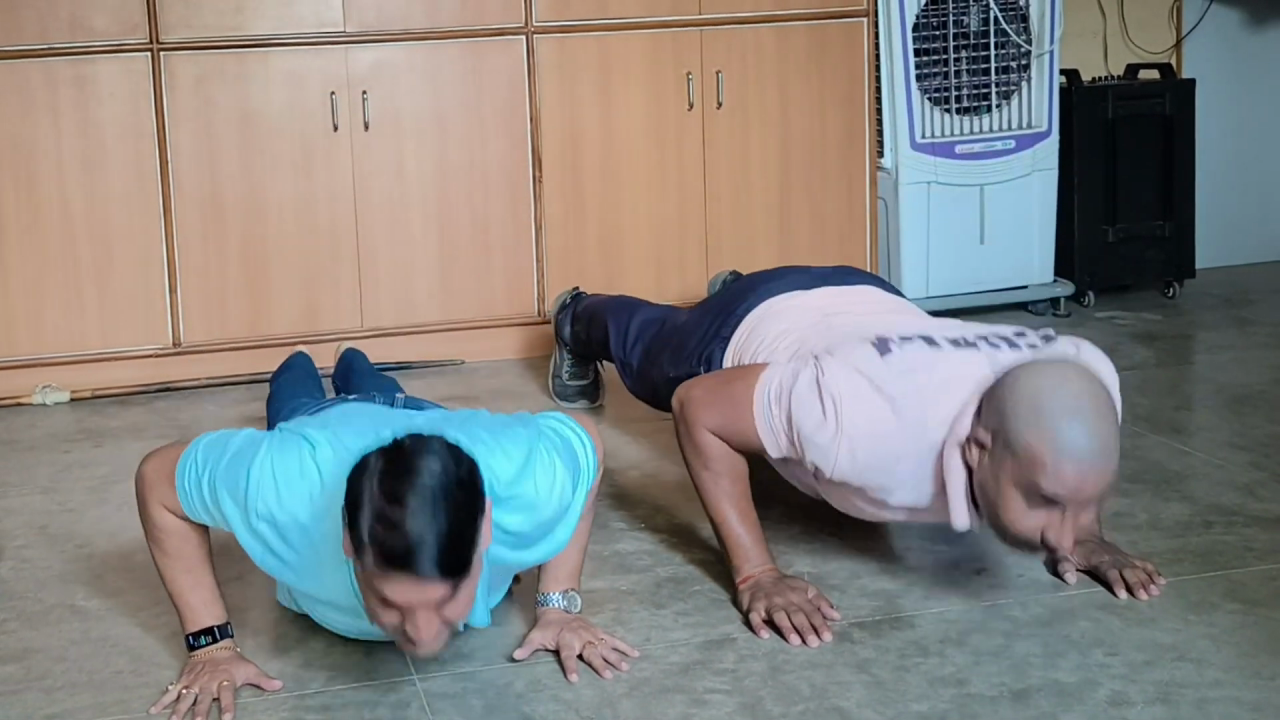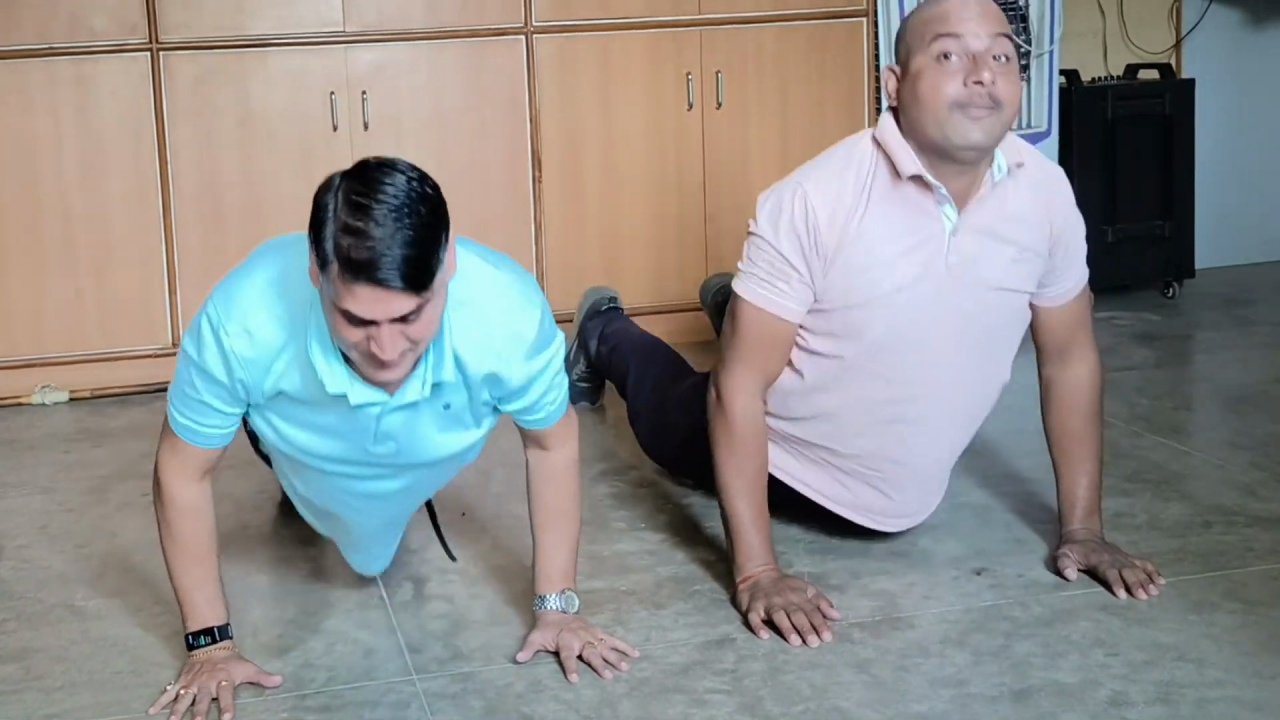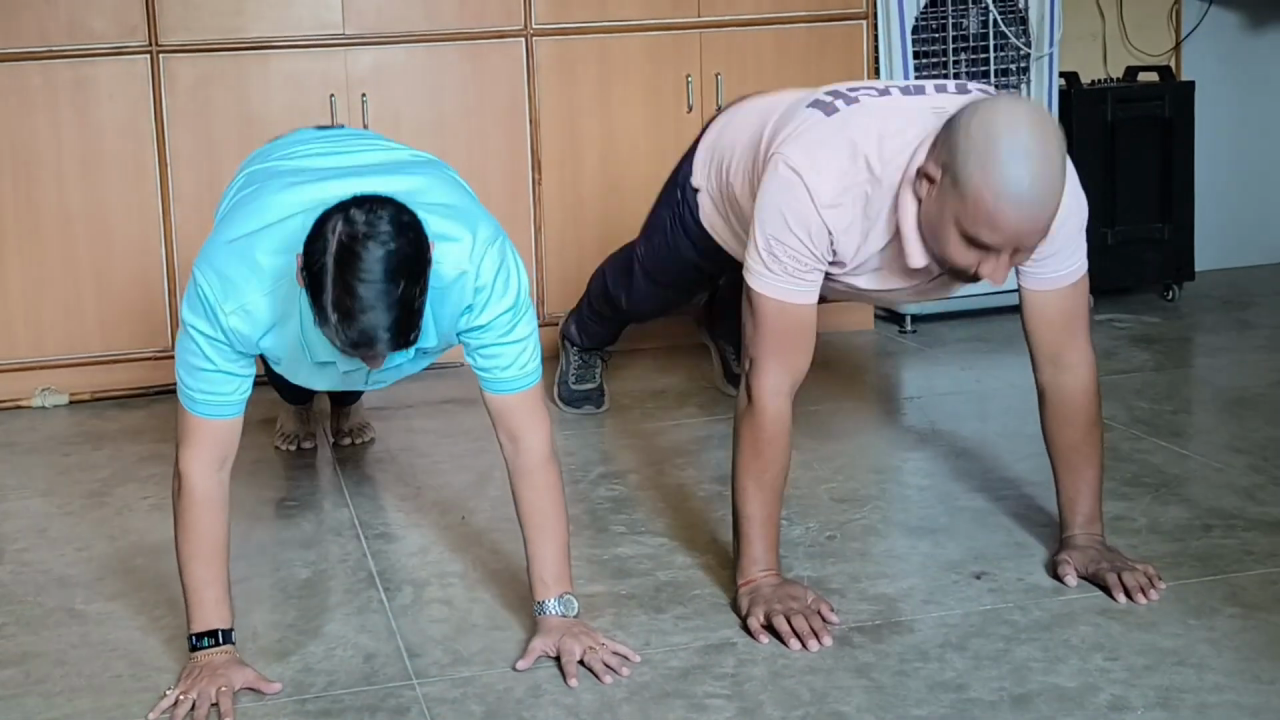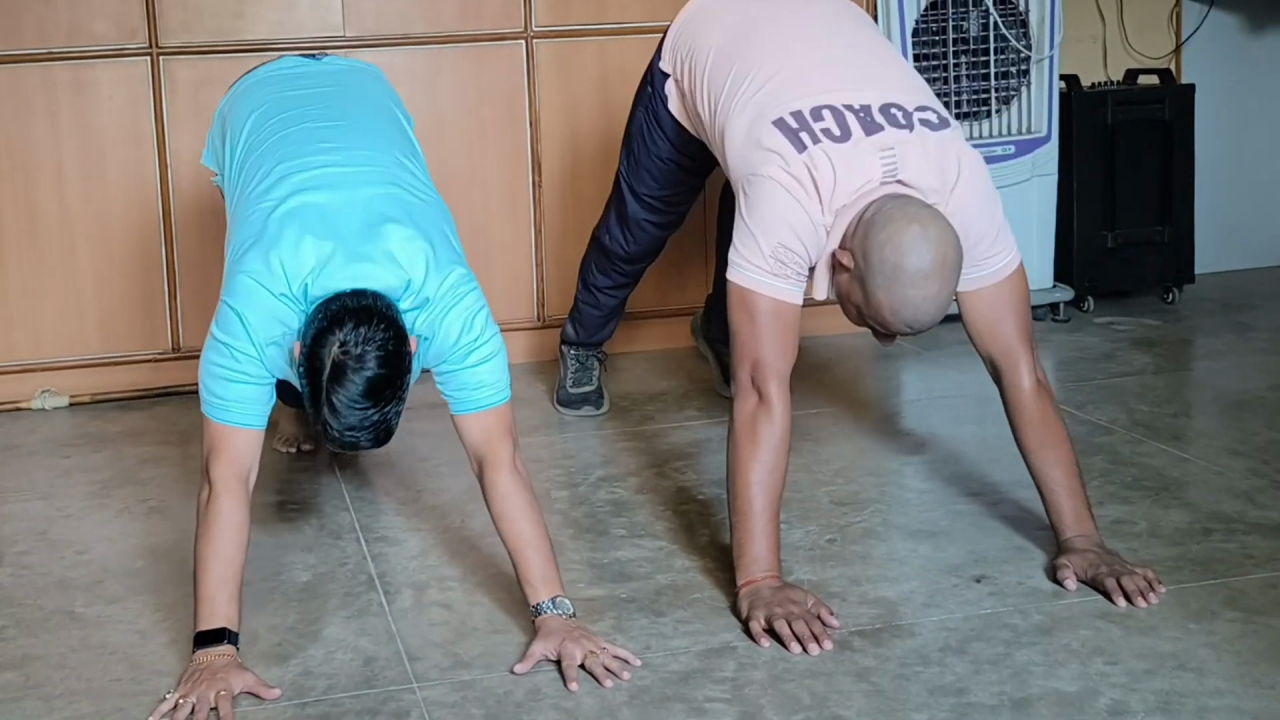
dt=0.3s
person 1, frame 1
left shoulder: (1093, 387)
right shoulder: (865, 427)
right elbow: (694, 407)
left wrist: (1088, 529)
right wrist: (754, 574)
right hip: (759, 333)
right knee: (648, 351)
left ankle: (734, 293)
right ankle: (580, 321)
person 1, frame 2
left shoulder: (1044, 191)
right shoulder: (815, 199)
left elbow: (1069, 360)
right elbow: (740, 391)
left wrist: (1082, 529)
right wrist: (755, 572)
right knee: (672, 429)
left ankle: (732, 306)
right ankle: (601, 334)
person 1, frame 3
left shoulder: (1050, 198)
right shoulder: (817, 179)
left elbow: (1067, 367)
right elbow: (771, 389)
left wrist: (1084, 535)
right wrist: (759, 578)
right hip: (727, 188)
right knee: (646, 281)
left ankle: (727, 336)
right ankle: (584, 336)
person 1, frame 4
left shoulder: (961, 191)
right shoulder: (792, 200)
left elbow: (1016, 367)
right elbow: (765, 391)
left wrist: (1080, 539)
right wrist: (757, 580)
left knee: (750, 249)
right knee: (635, 231)
left ankle: (720, 332)
right ankle: (583, 348)
person 2, frame 1
left shoulder: (534, 487)
right shoulder: (281, 495)
left elbow: (585, 439)
right elbow: (154, 481)
left wrist: (559, 603)
right wrist: (210, 642)
left ankle: (352, 376)
right ankle: (298, 375)
person 2, frame 2
left shoulder: (507, 308)
right shoulder: (241, 318)
left elbow: (555, 445)
right elbow: (182, 475)
left wrist: (557, 605)
right wrist: (210, 640)
person 2, frame 3
left shoulder: (476, 255)
right shoulder: (233, 277)
left elbow: (527, 438)
right elbow: (202, 466)
left wrist: (557, 609)
right wrist: (211, 645)
right knee: (294, 369)
left ankle: (346, 403)
right ankle: (297, 404)
person 2, frame 4
left shoulder: (447, 302)
right shoulder: (259, 311)
left elbow: (497, 461)
right elbow: (227, 481)
left wrist: (554, 611)
right wrist: (215, 647)
left ankle: (289, 392)
right ankle: (290, 402)
